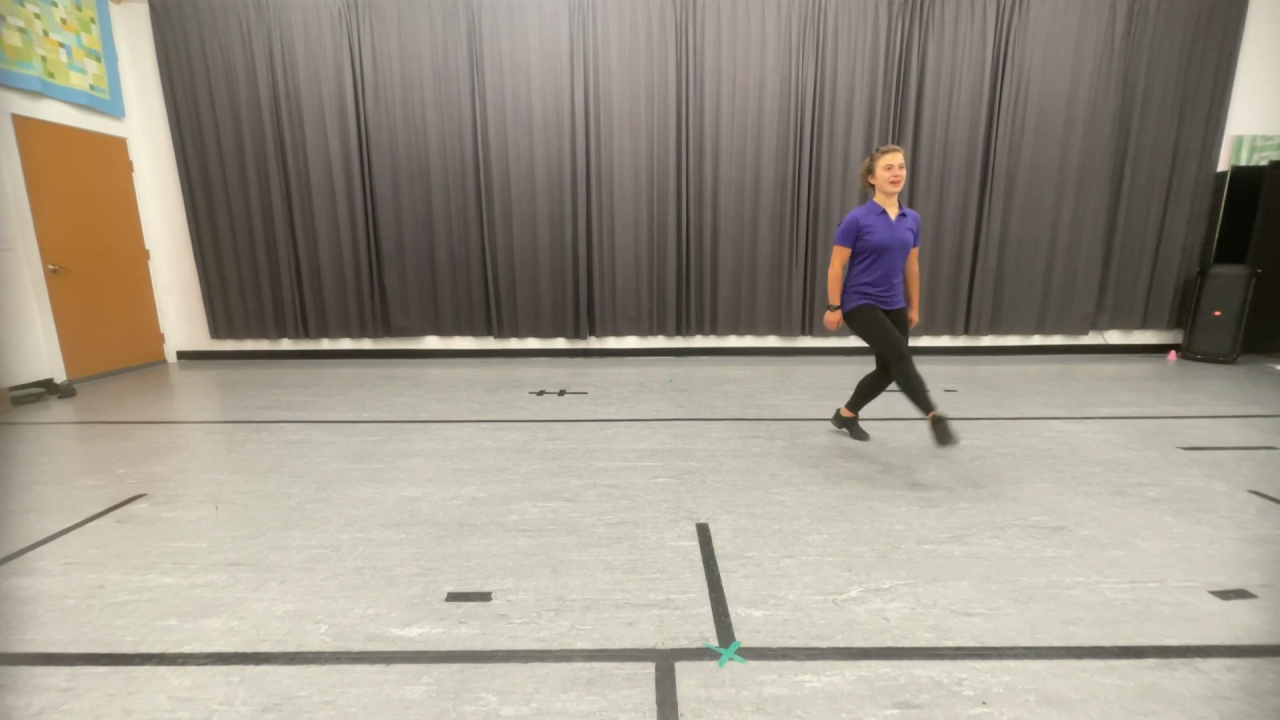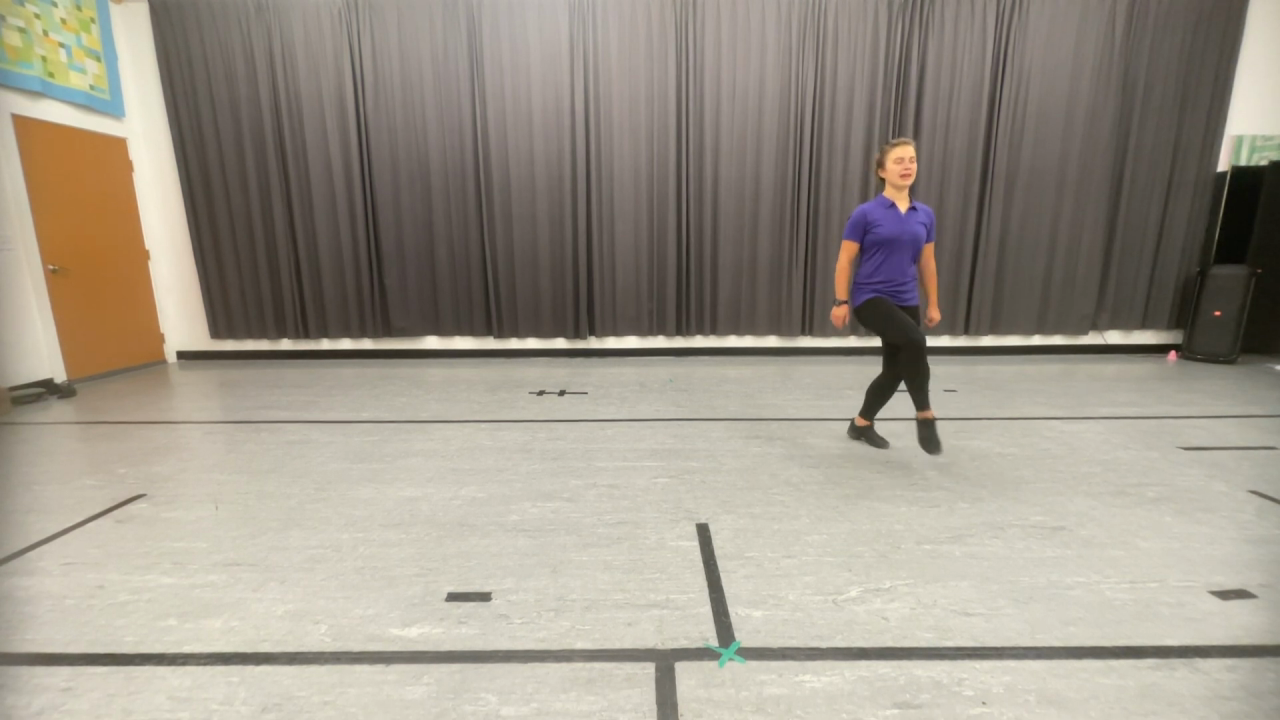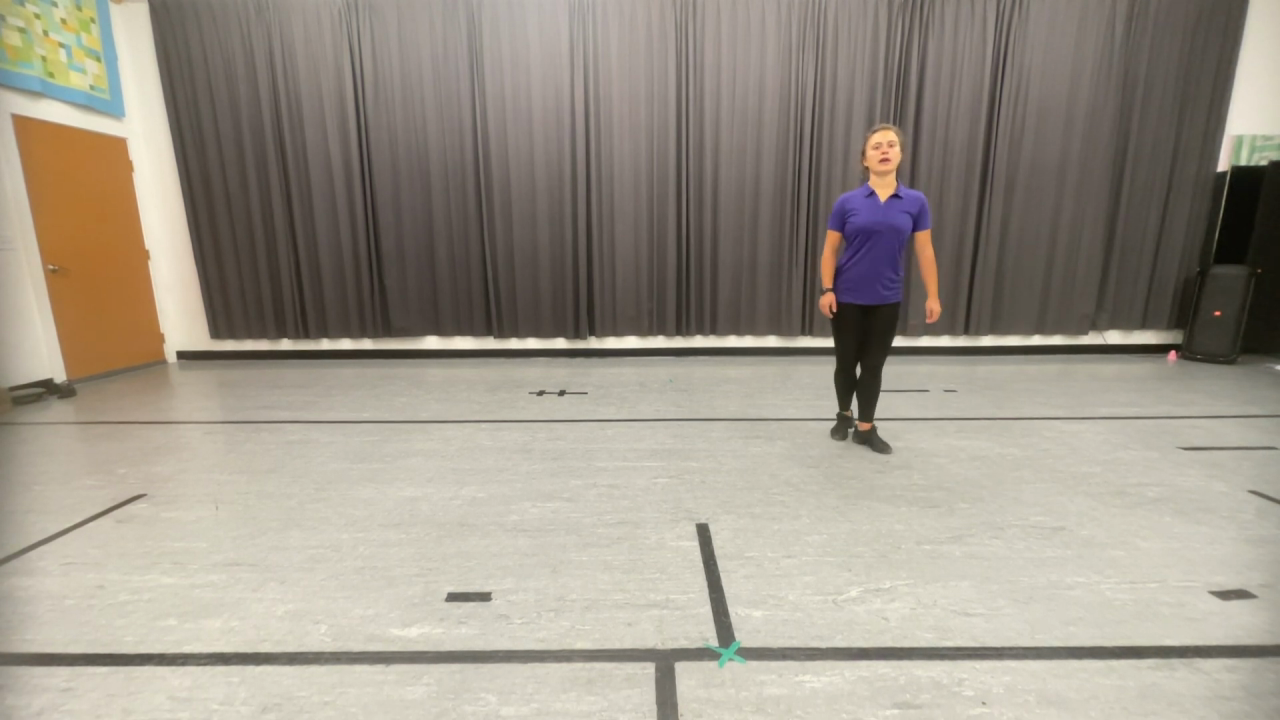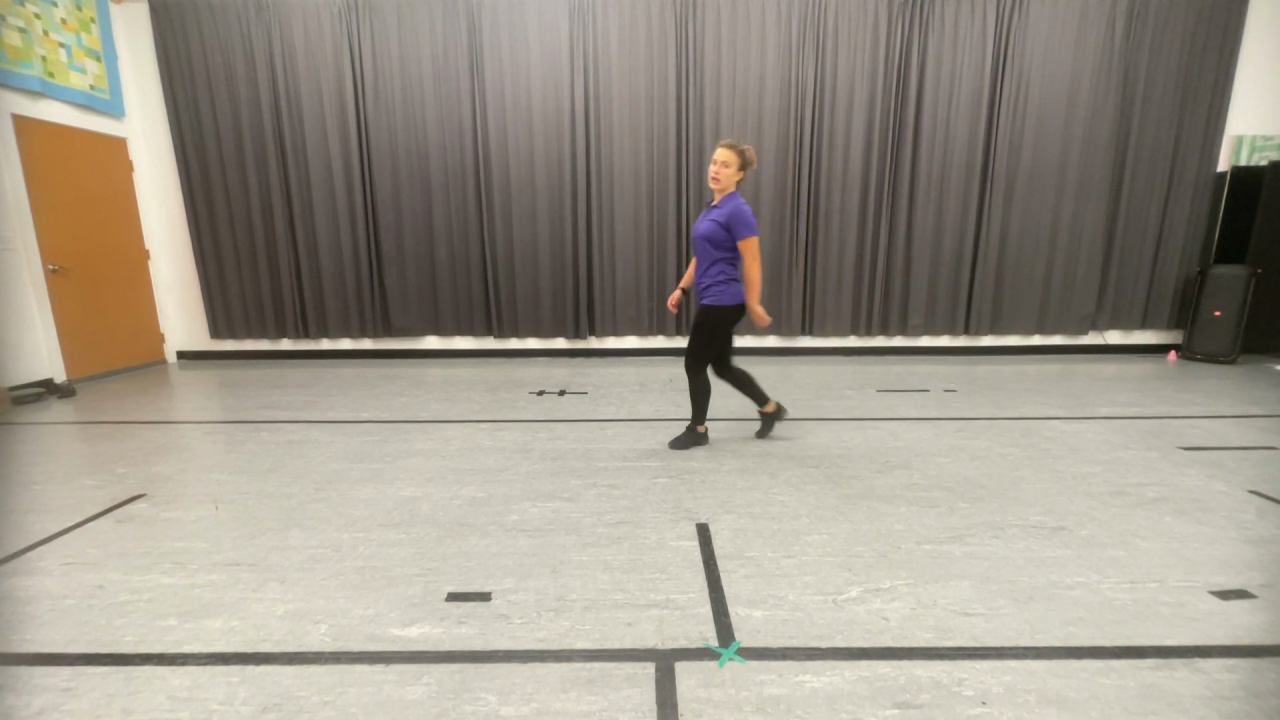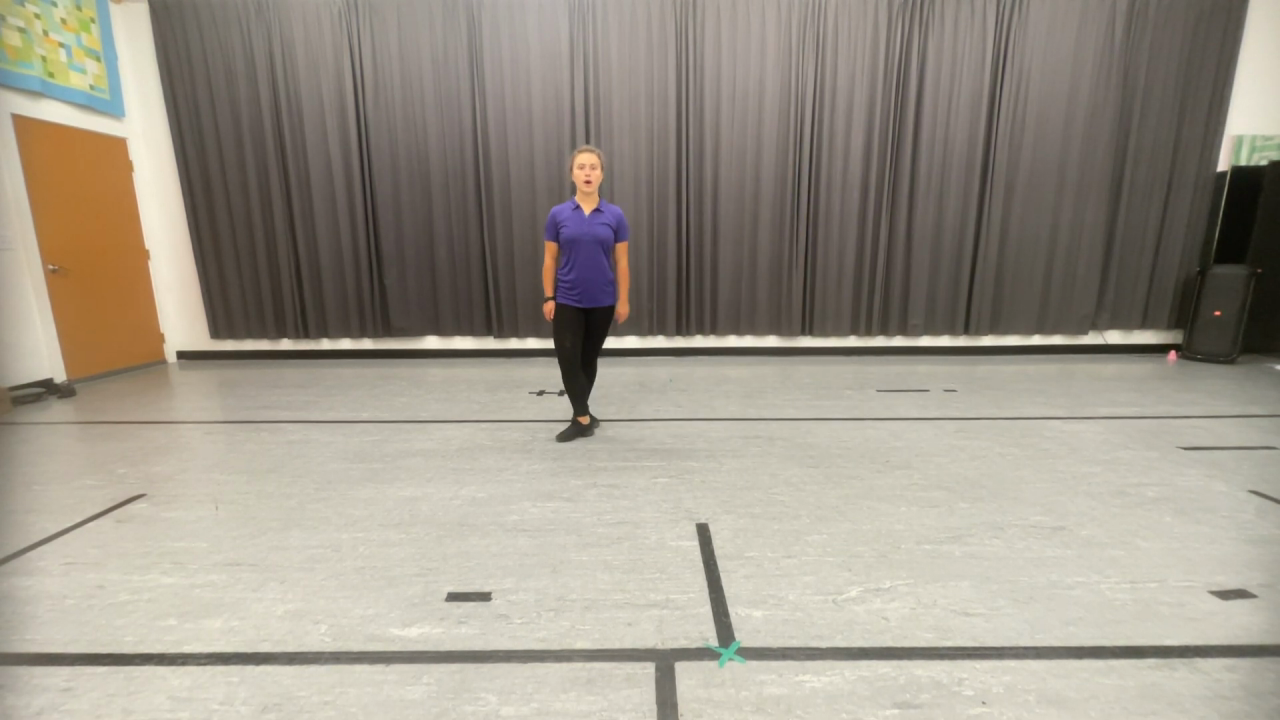
dt=1s
person 1, frame 1
left shoulder: (912, 220)
right shoulder: (856, 220)
left elbow: (911, 266)
right elbow: (837, 266)
left wrist: (913, 306)
right wrist: (834, 308)
left hip: (893, 307)
right hip: (860, 304)
left knee: (887, 370)
right knee: (898, 356)
left ankle: (847, 414)
right ankle: (935, 418)
person 1, frame 2
left shoulder: (925, 215)
right shoulder: (865, 215)
left elbow: (927, 263)
right elbow: (844, 262)
left wrist: (932, 304)
right wrist: (841, 303)
left hip: (906, 303)
right hip: (871, 300)
left knee: (894, 370)
right knee: (914, 343)
left ankle: (862, 423)
right ankle: (924, 416)
person 1, frame 3
left shoulder: (916, 202)
right shoulder: (847, 202)
left elbow: (924, 252)
right elbow: (830, 250)
left wrist: (932, 296)
right wrist: (827, 290)
left hip: (886, 300)
right hip: (847, 297)
left knee: (873, 365)
right knee: (847, 361)
left ankle: (866, 428)
right ankle: (845, 415)
person 1, frame 4
left shoulder: (738, 211)
right shoulder: (710, 210)
left elbow: (752, 262)
left wrist: (754, 304)
right wrist: (681, 288)
left hip: (721, 303)
right hip: (709, 301)
left knee: (694, 363)
right knee: (721, 365)
left ankle: (699, 428)
right ankle: (770, 408)
person 1, frame 5
left shoulder: (615, 215)
right shoulder: (558, 214)
left elbow: (621, 261)
right elbow: (550, 261)
left wrist: (623, 300)
right wrist: (549, 297)
left hip: (602, 302)
right hip: (568, 301)
left knee: (589, 359)
right knee: (568, 360)
left ankle: (583, 411)
right ankle: (582, 419)
